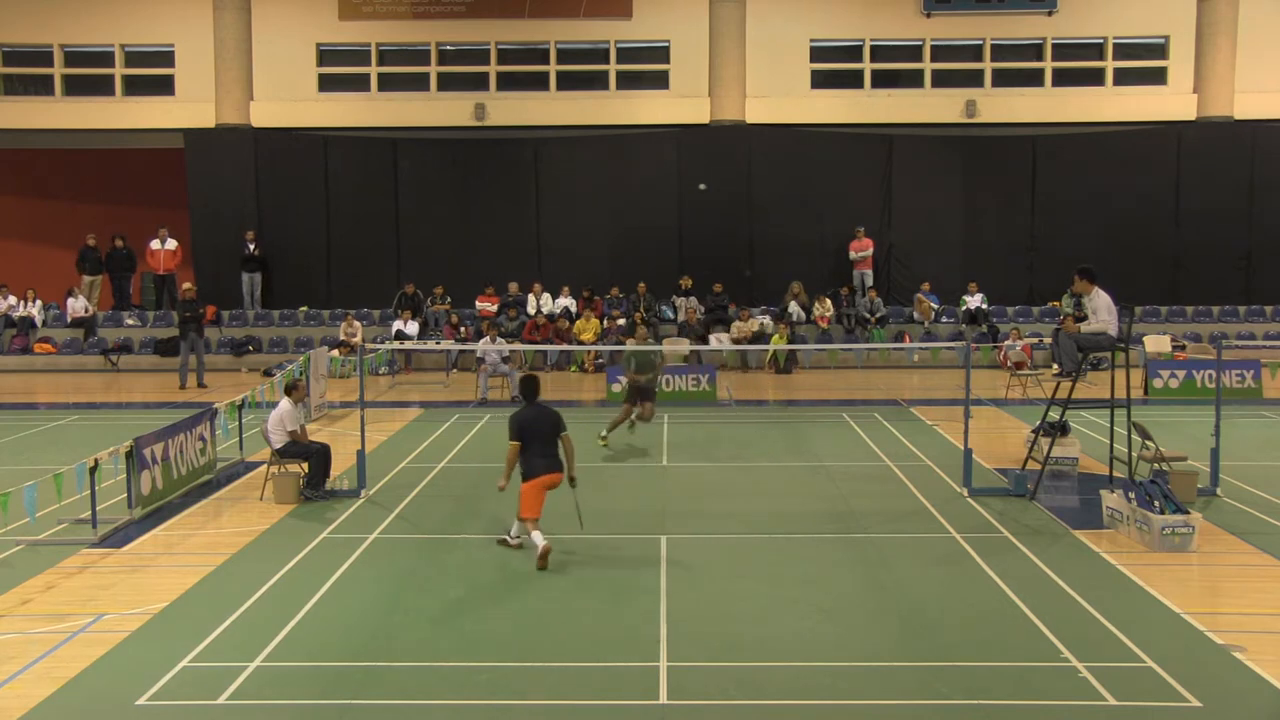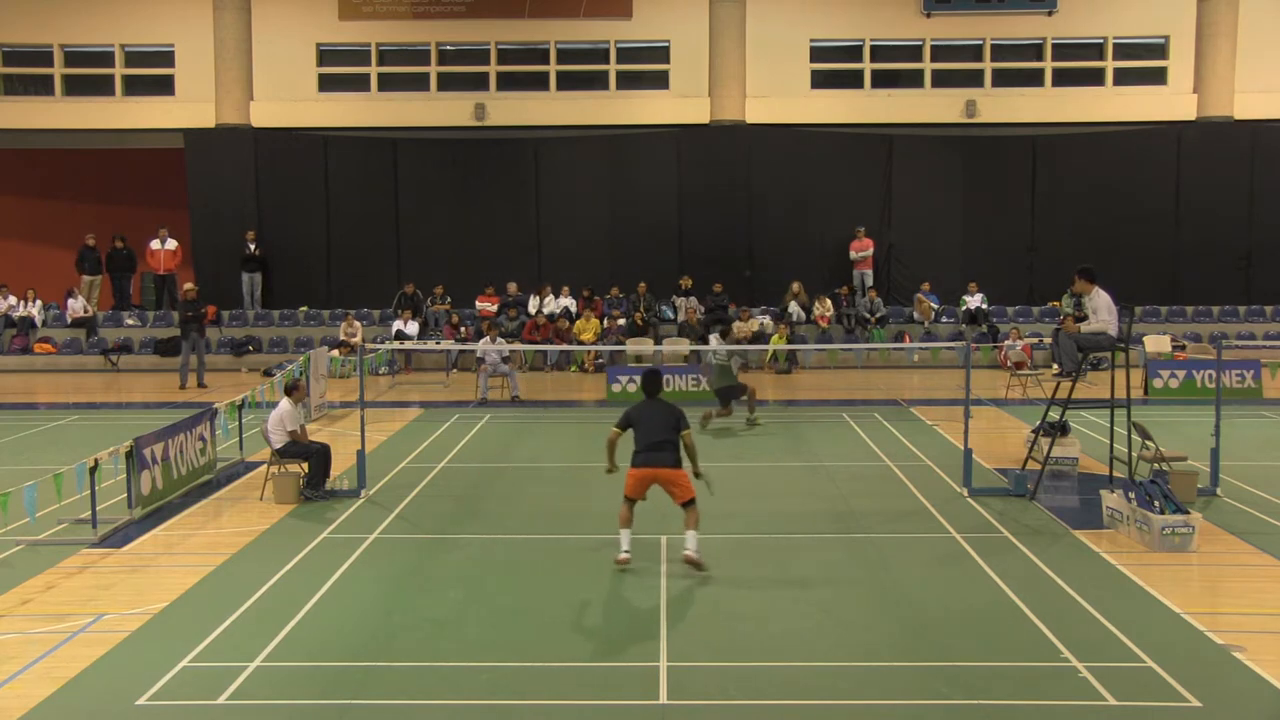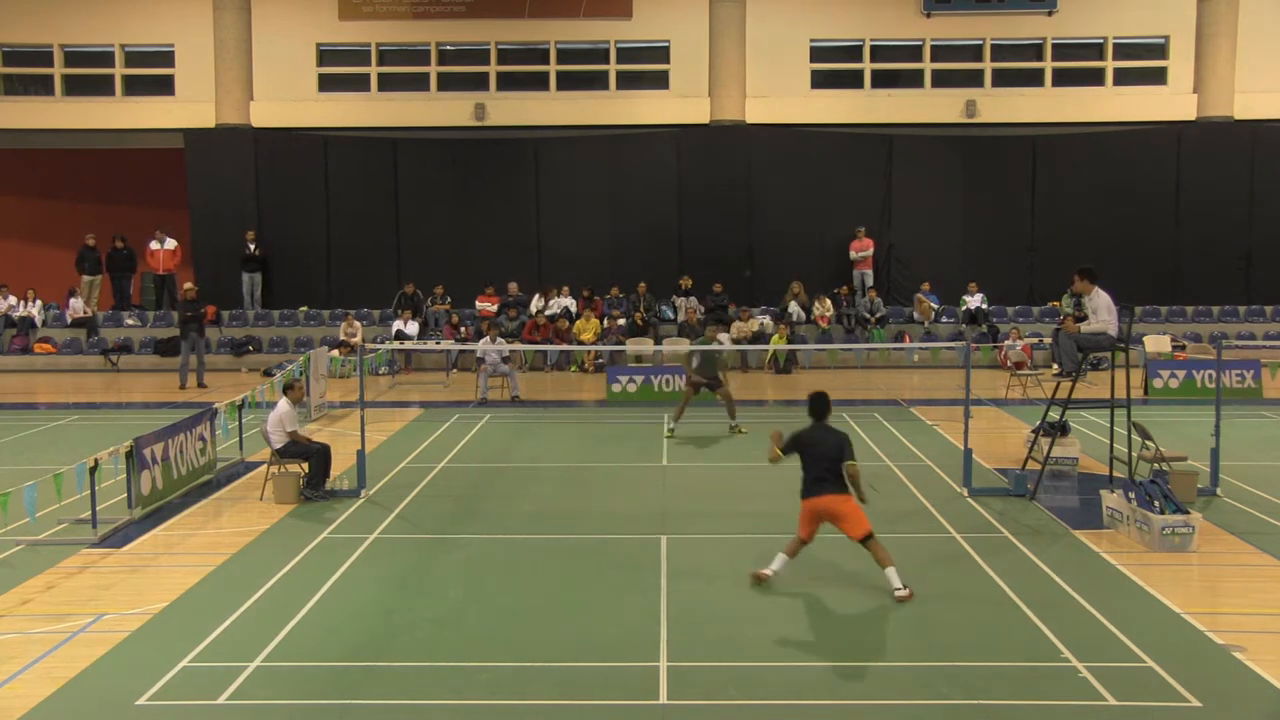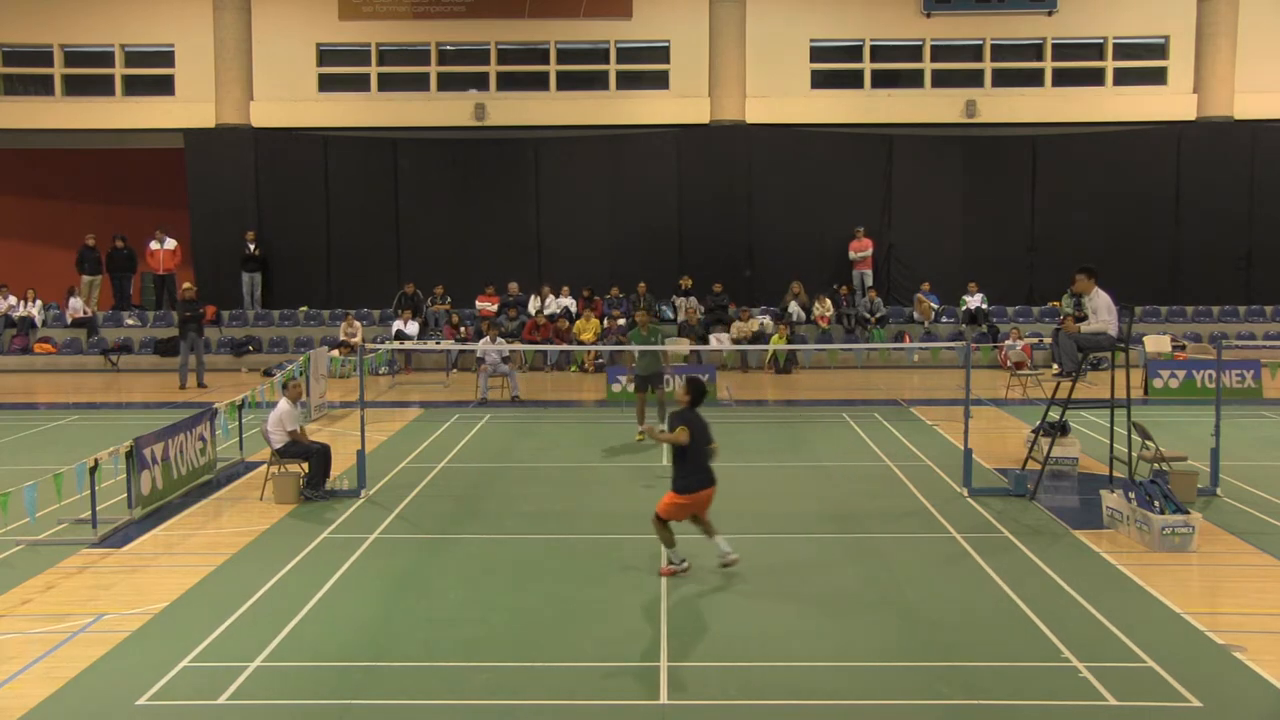
dt=0.7s
person 1, frame 1
left shoulder: (517, 418)
right shoulder: (553, 414)
left elbow: (514, 451)
right elbow: (567, 442)
left wrist: (505, 479)
right wrist: (571, 471)
left hip: (535, 473)
right hip: (557, 471)
left knee: (528, 520)
right knee: (526, 502)
left ankle: (541, 544)
right ankle: (514, 537)
person 1, frame 2
left shoulder: (632, 411)
right shoulder: (675, 411)
left elbow: (612, 438)
right elbow: (688, 442)
left wrist: (611, 462)
right wrist: (696, 467)
left hip: (640, 466)
right hip: (670, 467)
left knee: (628, 503)
right knee: (691, 507)
left ankle: (624, 552)
right ankle: (691, 551)
person 1, frame 3
left shoulder: (799, 437)
right shoulder: (841, 438)
left elbow: (773, 458)
right elbow: (852, 471)
left wrist: (775, 441)
right wrist: (861, 494)
left hip: (810, 500)
right hip: (839, 498)
left knee: (802, 540)
right knee: (871, 542)
left ankle: (771, 570)
right ankle: (899, 588)
person 1, frame 4
left shoulder: (678, 416)
right shoulder: (700, 422)
left elbow: (682, 439)
right elbow: (711, 451)
left wrist: (657, 435)
left hip: (685, 489)
right hip: (706, 484)
left knee: (659, 520)
right knee: (697, 517)
left ankle: (678, 562)
right ankle: (726, 553)
